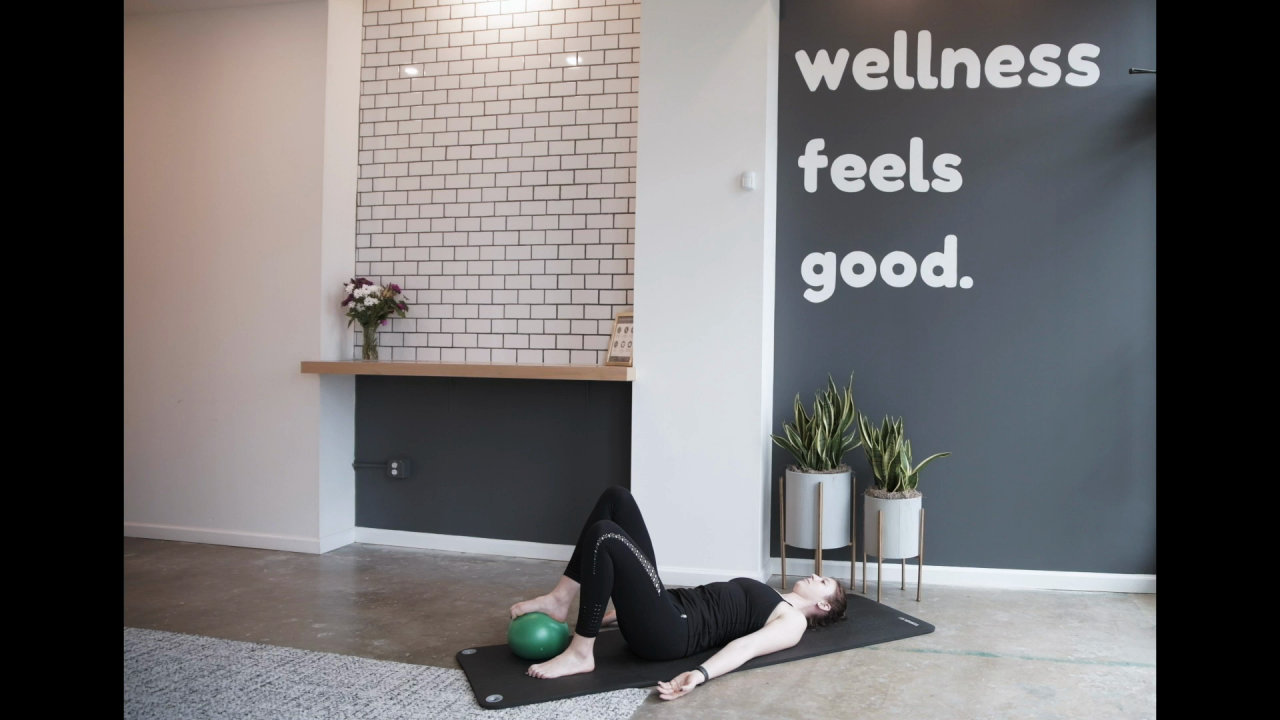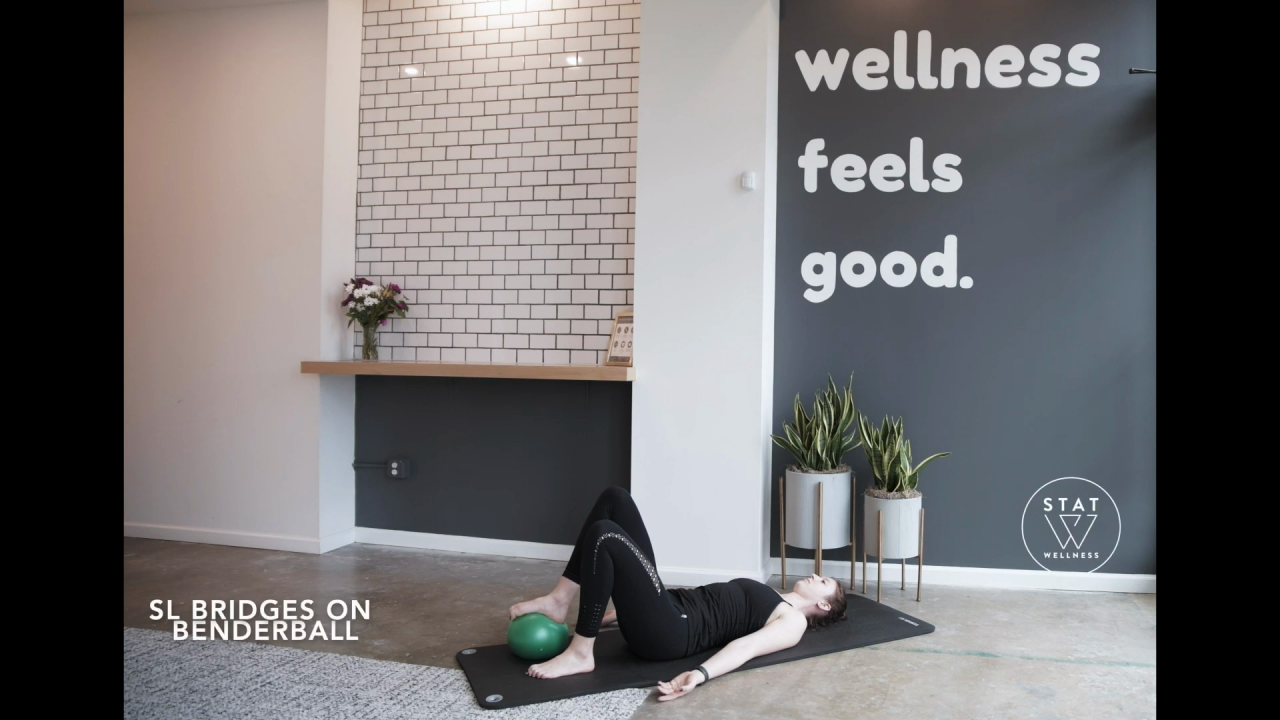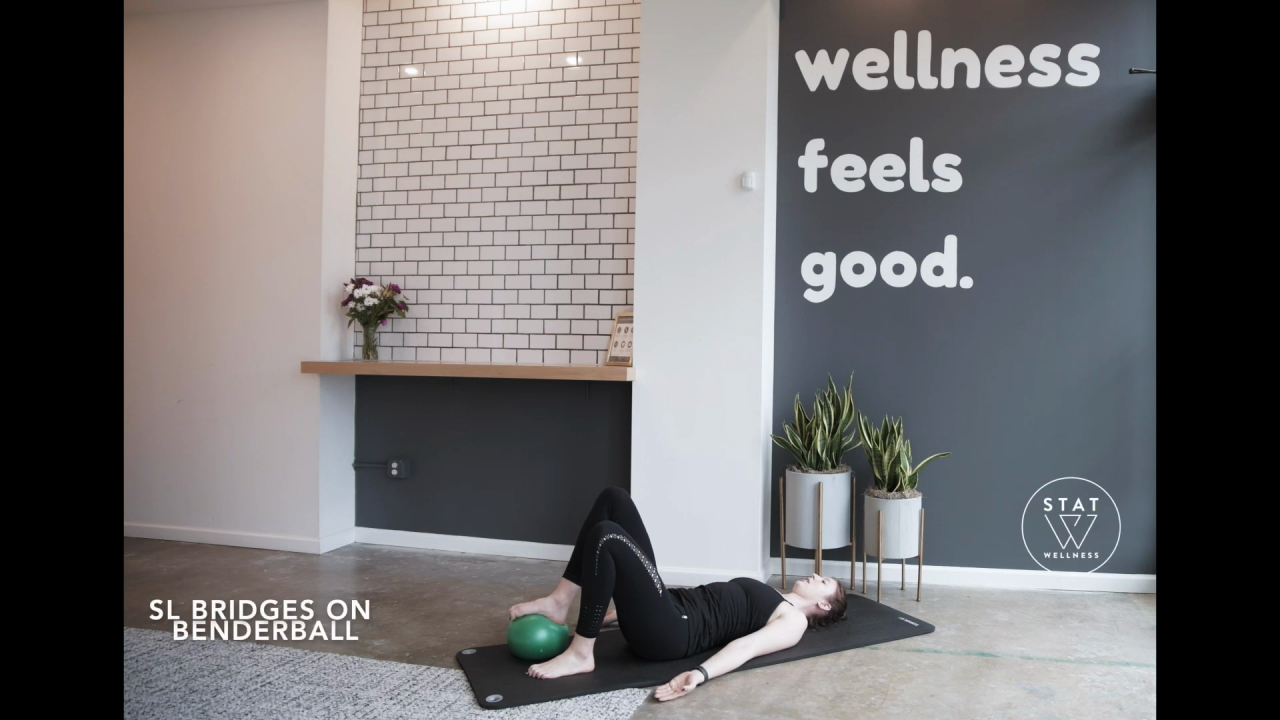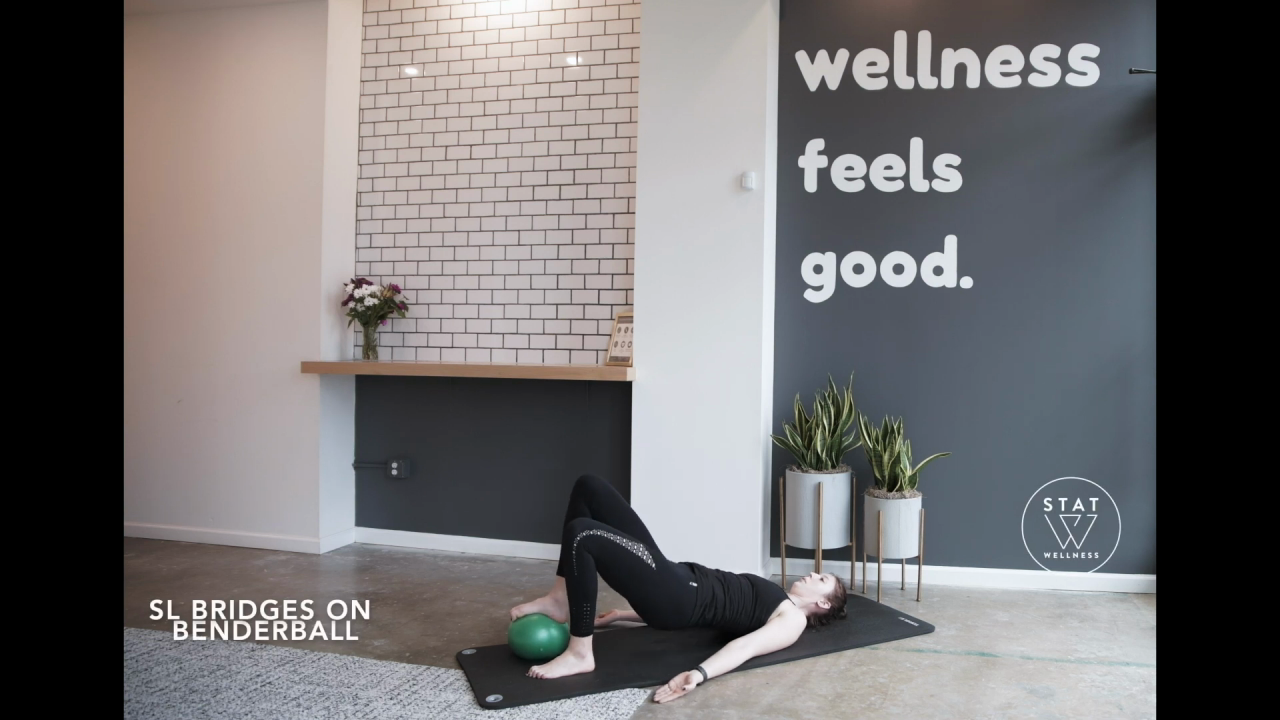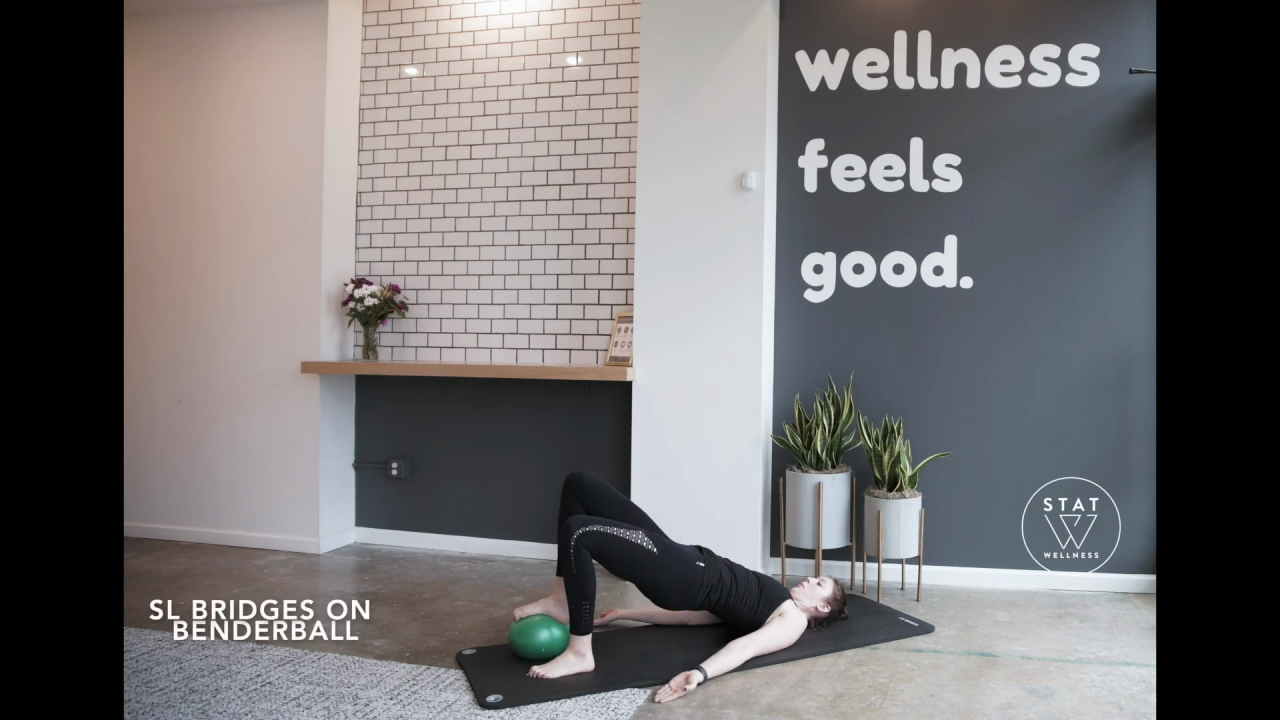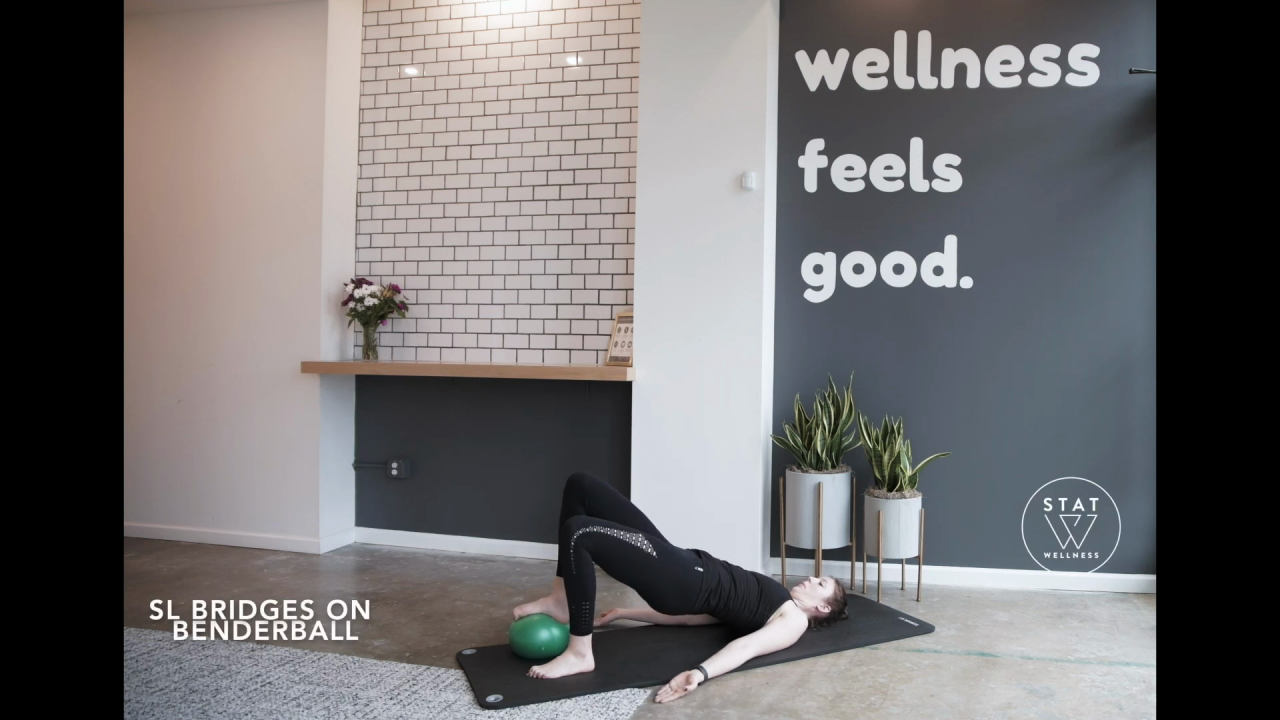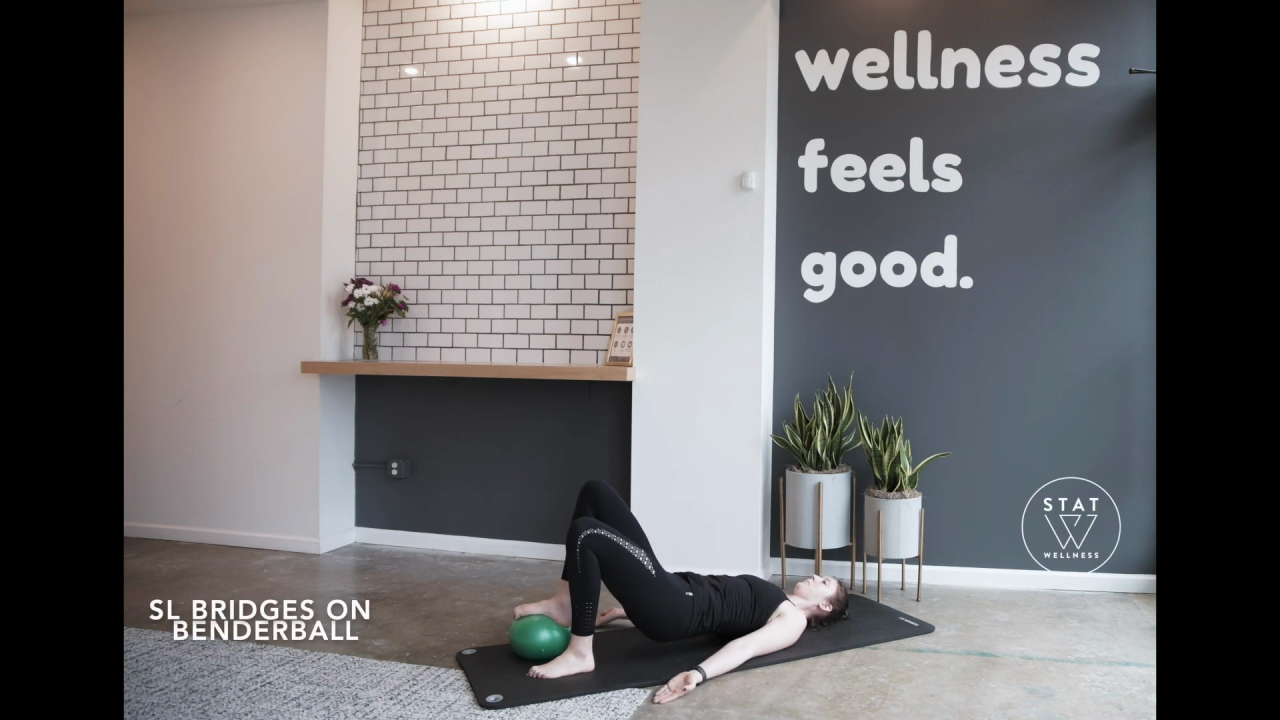
dt=0.5s
person 1, frame 1
left shoulder: (793, 621)
right shoulder: (768, 601)
left elbow: (746, 647)
left wrist: (698, 675)
right wrist: (619, 610)
left hip: (667, 632)
right hip: (666, 612)
left knee: (603, 535)
right knee: (616, 498)
left ankle: (579, 655)
right ankle: (558, 600)
person 1, frame 2
left shoulder: (792, 621)
right shoulder: (768, 602)
left elbow: (746, 647)
left wrist: (699, 675)
right wrist: (620, 611)
left hip: (668, 632)
right hip: (667, 610)
left knee: (603, 535)
right knee: (615, 499)
left ankle: (579, 656)
right ankle: (558, 601)
person 1, frame 3
left shoulder: (793, 621)
right shoulder: (768, 603)
left elbow: (746, 647)
left wrist: (699, 675)
right wrist: (620, 610)
left hip: (667, 632)
right hip: (667, 611)
left knee: (605, 536)
right knee: (614, 499)
left ankle: (580, 655)
right ankle: (558, 602)
person 1, frame 4
left shoulder: (793, 620)
right shoulder: (770, 602)
left elbow: (746, 647)
left wrist: (698, 674)
right wrist: (623, 613)
left hip: (677, 595)
right hip: (672, 580)
left knee: (581, 534)
right knee: (589, 487)
left ankle: (580, 655)
right ankle: (560, 600)
person 1, frame 5
left shoulder: (793, 620)
right shoulder: (770, 603)
left elbow: (746, 647)
left wrist: (699, 674)
right wrist: (621, 614)
left hip: (682, 575)
right hip: (678, 567)
left knee: (577, 532)
right knee: (578, 485)
left ankle: (579, 654)
right ankle: (561, 602)
person 1, frame 6
left shoulder: (794, 620)
right shoulder: (773, 603)
left elbow: (747, 647)
left wrist: (699, 674)
right wrist: (620, 614)
left hip: (684, 580)
right hip: (680, 567)
left knee: (577, 533)
right knee: (580, 485)
left ankle: (580, 654)
right ankle: (561, 600)
person 1, frame 7
left shoulder: (793, 621)
right shoulder: (772, 604)
left elbow: (746, 647)
left wrist: (697, 674)
right wrist: (622, 610)
left hip: (673, 610)
right hip: (673, 593)
left knee: (585, 533)
right knee: (596, 493)
left ankle: (579, 655)
right ankle: (564, 604)
